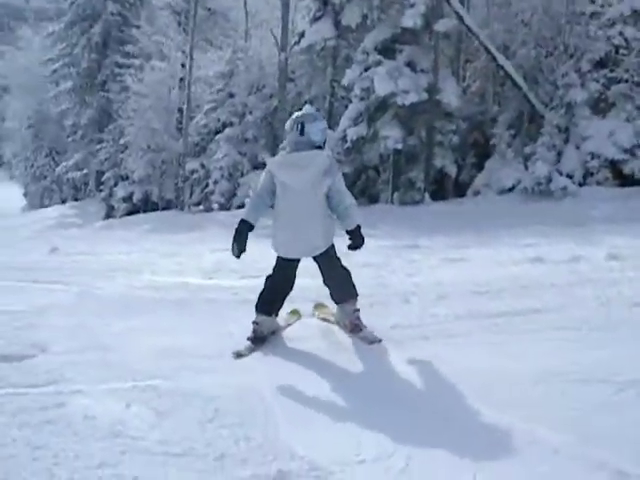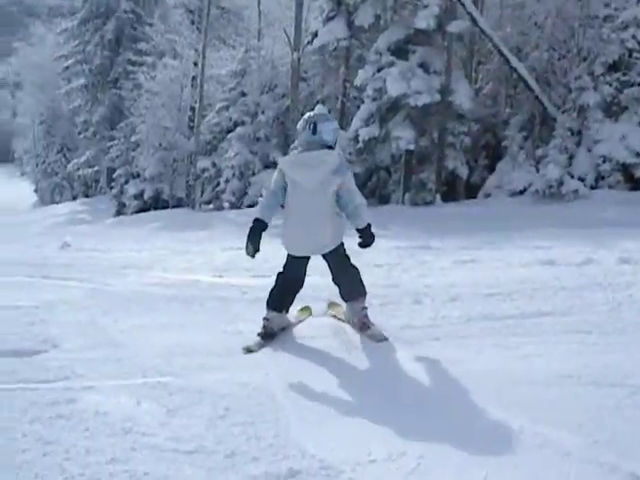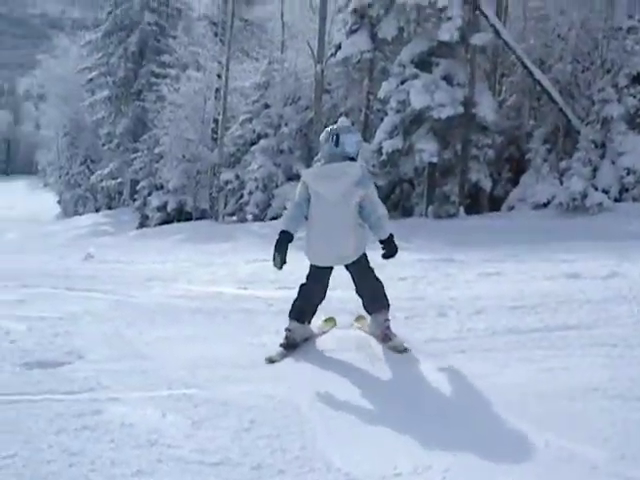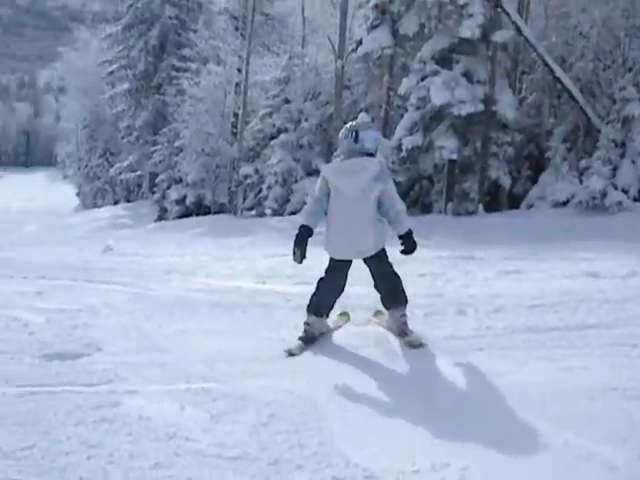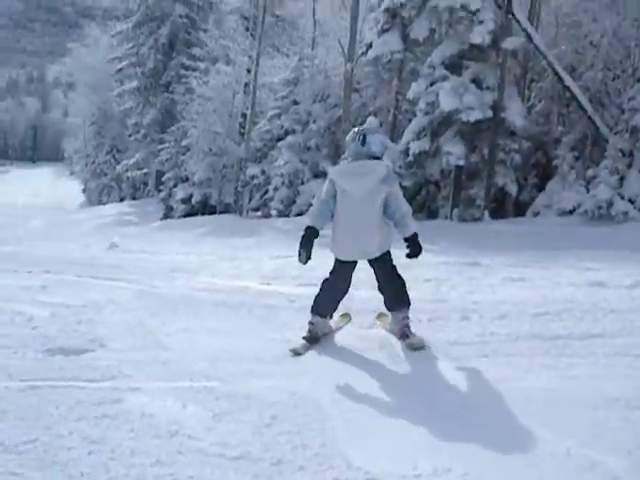
dt=0.1s
person 1, frame 1
left shoulder: (277, 166)
right shoulder: (327, 166)
left elbow: (260, 198)
right elbow: (342, 202)
left wrist: (244, 228)
right wrist: (354, 229)
left hip: (286, 239)
right hip: (319, 237)
left knee: (280, 278)
right knee: (334, 272)
left ankle: (263, 322)
right ankle: (349, 315)
person 1, frame 2
left shoulder: (288, 165)
right shoulder: (337, 165)
left elbow: (272, 197)
right elbow: (352, 201)
left wrist: (257, 228)
right wrist: (364, 228)
left hip: (296, 237)
right hip: (329, 235)
left knee: (291, 275)
right knee: (343, 271)
left ankle: (274, 318)
right ankle: (357, 313)
person 1, frame 3
left shoulder: (311, 177)
right shoulder: (360, 177)
left elbow: (296, 210)
right elbow: (375, 212)
left wrist: (284, 239)
right wrist: (387, 239)
left hip: (319, 248)
right hip: (352, 246)
left knee: (314, 286)
right knee: (366, 282)
left ankle: (296, 329)
right ankle: (380, 324)
person 1, frame 4
left shoulder: (331, 173)
right shoulder: (379, 172)
left elbow: (316, 205)
right elbow: (393, 207)
left wrist: (303, 233)
right wrist: (406, 234)
left hip: (339, 242)
right hip: (371, 240)
left knee: (332, 281)
right knee: (385, 277)
left ankle: (314, 323)
right ankle: (398, 319)
person 1, frame 5
left shoulder: (338, 175)
right shoulder: (385, 176)
left elbow: (322, 206)
right elbow: (399, 210)
left wrist: (309, 235)
right wrist: (411, 237)
left hip: (344, 244)
right hip: (376, 243)
left knee: (337, 282)
right knee: (389, 279)
left ankle: (317, 323)
right ankle: (400, 322)
